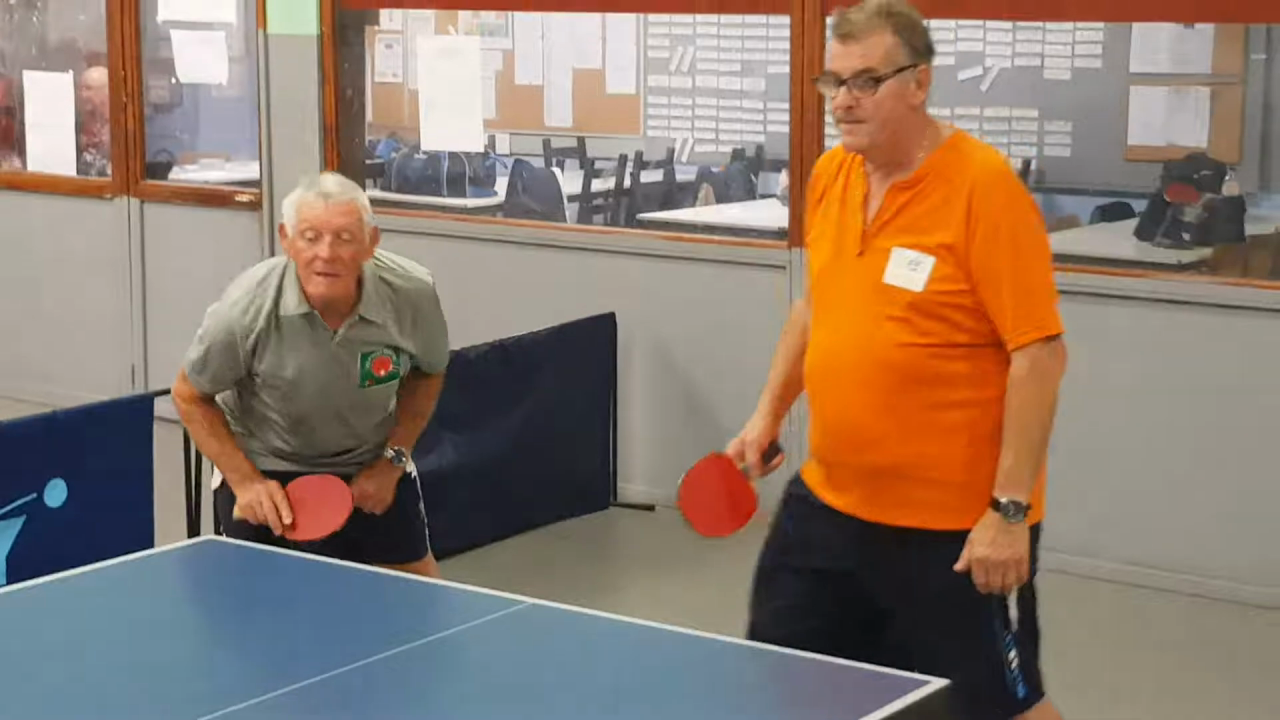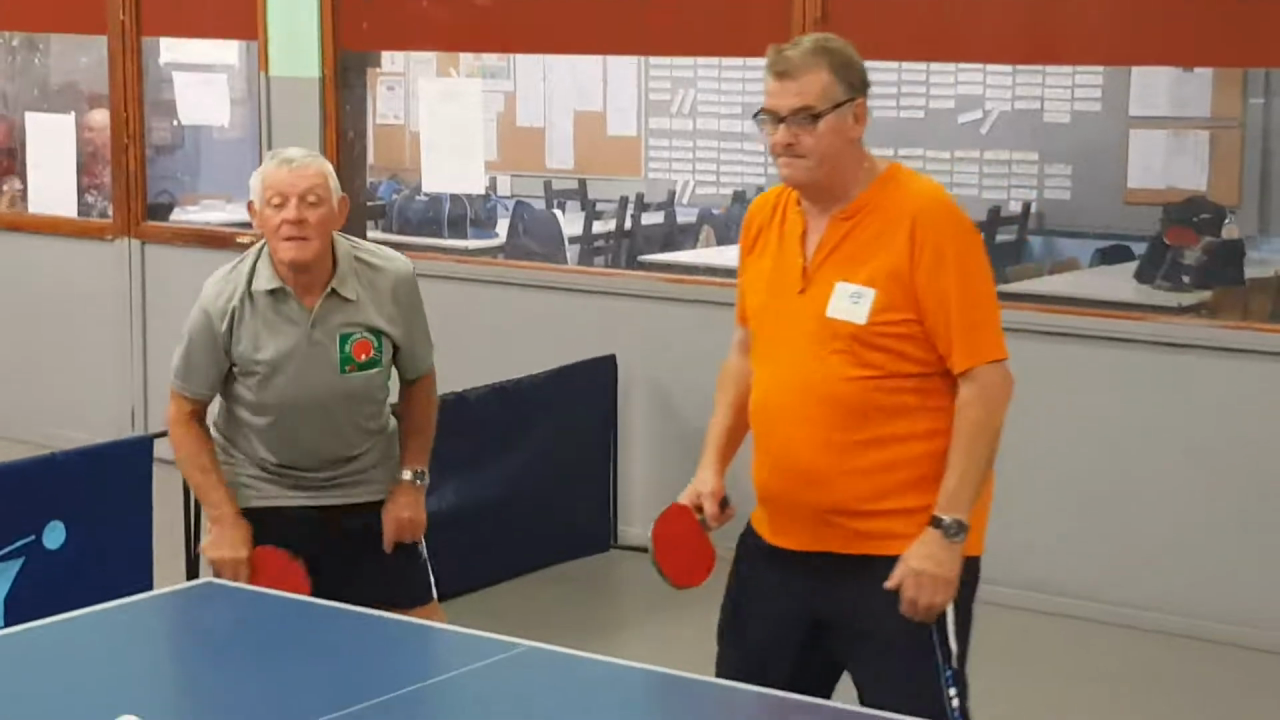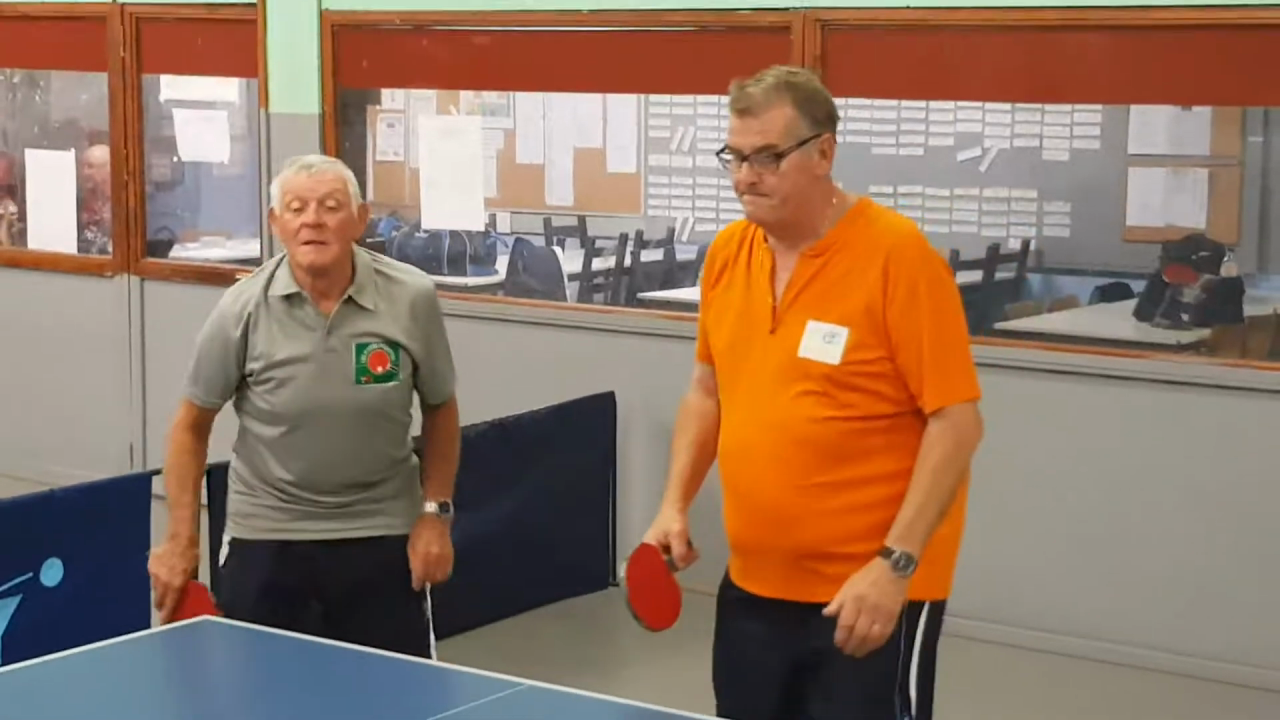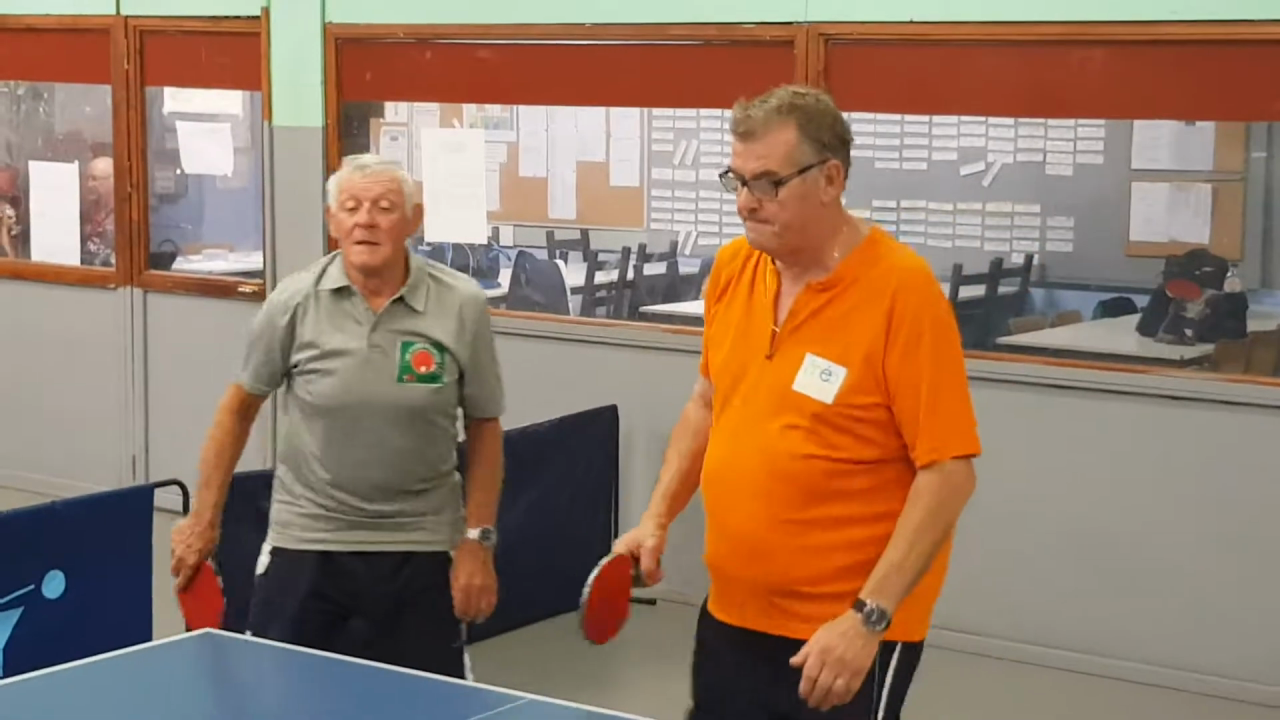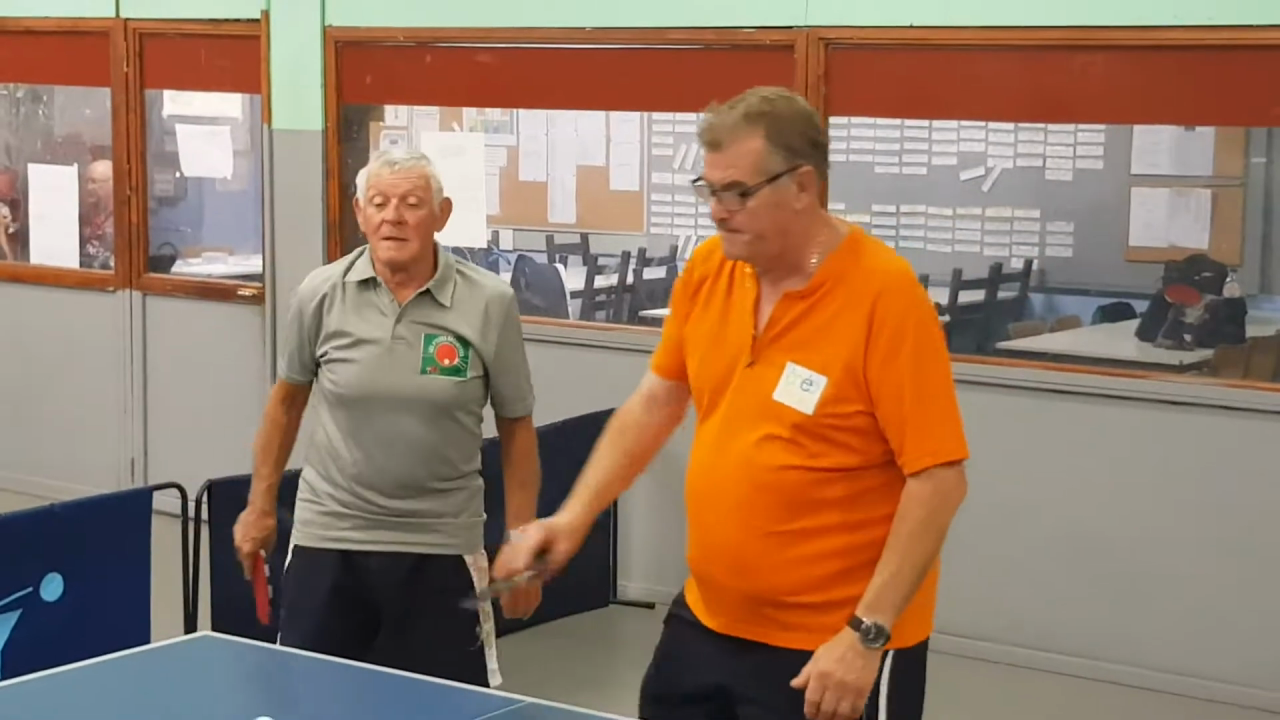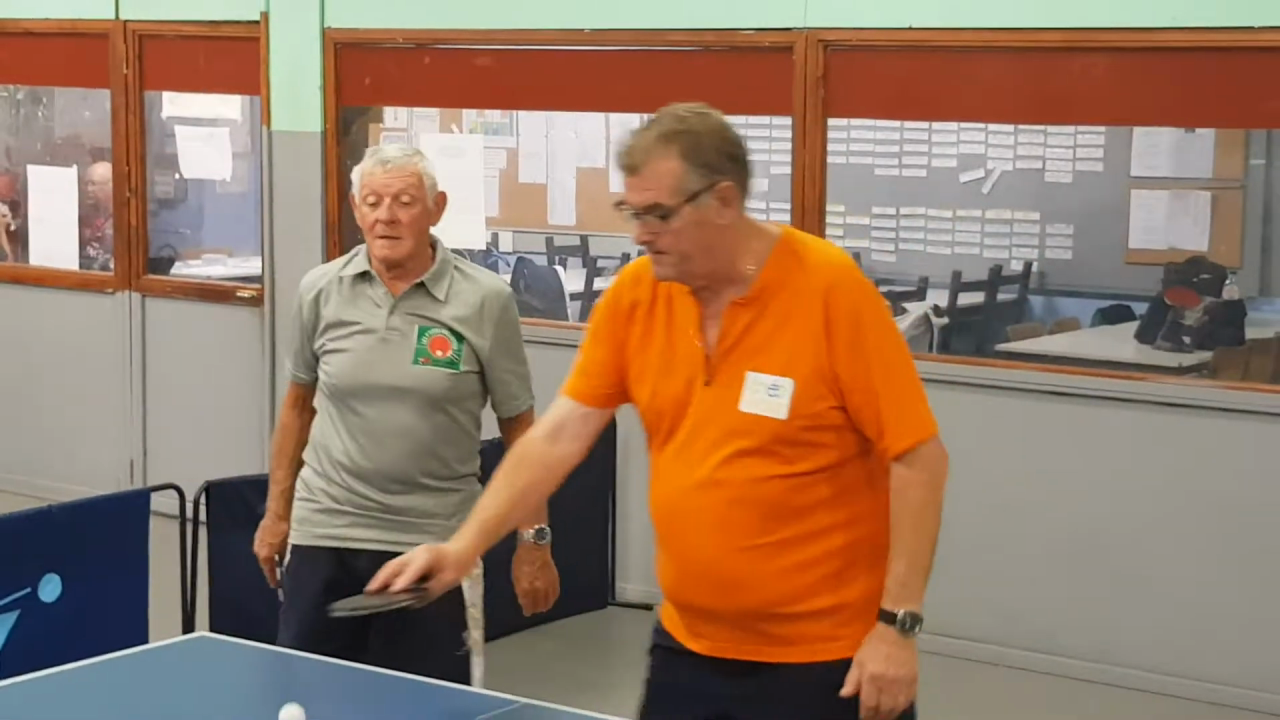
dt=0.2s
person 1, frame 1
left shoulder: (983, 186)
right shoulder: (829, 176)
left elbow: (1039, 356)
left wrist: (1008, 509)
right wrist: (768, 412)
left hip: (953, 518)
right hip: (826, 501)
person 1, frame 2
left shoulder: (925, 216)
right shoulder: (763, 217)
left elbow: (987, 381)
left wrist: (947, 530)
right wrist: (713, 463)
left hip: (900, 549)
right hip: (777, 542)
person 1, frame 3
left shoulder: (896, 253)
right shoulder: (727, 252)
left elbow: (958, 420)
left wrist: (895, 565)
right wrist: (675, 503)
left hip: (871, 588)
right hip: (754, 585)
person 1, frame 4
left shoulder: (902, 289)
right shoulder: (731, 267)
left elbow: (950, 471)
left wrist: (867, 619)
right wrist: (657, 517)
left hip: (848, 628)
right hip: (731, 613)
person 1, frame 5
left shoulder: (883, 294)
right shoulder: (706, 269)
left elbow: (938, 476)
right elbow: (652, 404)
left wrist: (866, 633)
right wrist: (573, 515)
left hip: (837, 638)
right hip: (707, 618)
person 1, frame 6
left shoulder: (831, 289)
right shoulder: (633, 295)
left elbow: (917, 457)
right elbow: (559, 435)
left wrist: (898, 623)
right wrist: (463, 547)
left hip: (821, 651)
right hip: (689, 641)
person 2, frame 1
left shoulder: (412, 291)
right shoulder: (246, 307)
left elbow: (428, 374)
right elbow: (190, 396)
left wrist: (391, 458)
right wrist: (246, 481)
left hip: (370, 462)
right hip: (262, 464)
person 2, frame 2
left shoulder: (391, 279)
right shoulder: (224, 298)
left elbow: (418, 381)
right elbow: (185, 414)
left wrist: (411, 480)
right wrist: (223, 521)
left hip: (370, 492)
right hip: (256, 497)
person 2, frame 3
left shoulder: (411, 297)
right shoulder: (243, 308)
left elbow: (440, 410)
right elbow: (191, 424)
left wrist: (435, 513)
right wrist: (179, 539)
left hip: (383, 531)
right hip: (267, 532)
person 2, frame 4
left shoulder: (463, 306)
right shoulder: (292, 303)
left elbow: (484, 427)
right elbow: (238, 407)
left wrist: (478, 540)
right wrist: (204, 517)
left hip: (422, 548)
right hip: (306, 543)
person 2, frame 5
left shoulder: (490, 302)
right shoulder: (320, 295)
left elbow: (516, 426)
right elbow: (287, 399)
right wrist: (260, 505)
left hip: (440, 548)
right hip: (329, 540)
person 2, frame 6
left shoulder: (486, 299)
right shoulder: (320, 291)
left elbow: (519, 426)
left wrist: (534, 538)
right wrist: (277, 510)
left hip: (436, 546)
right hip: (324, 538)
